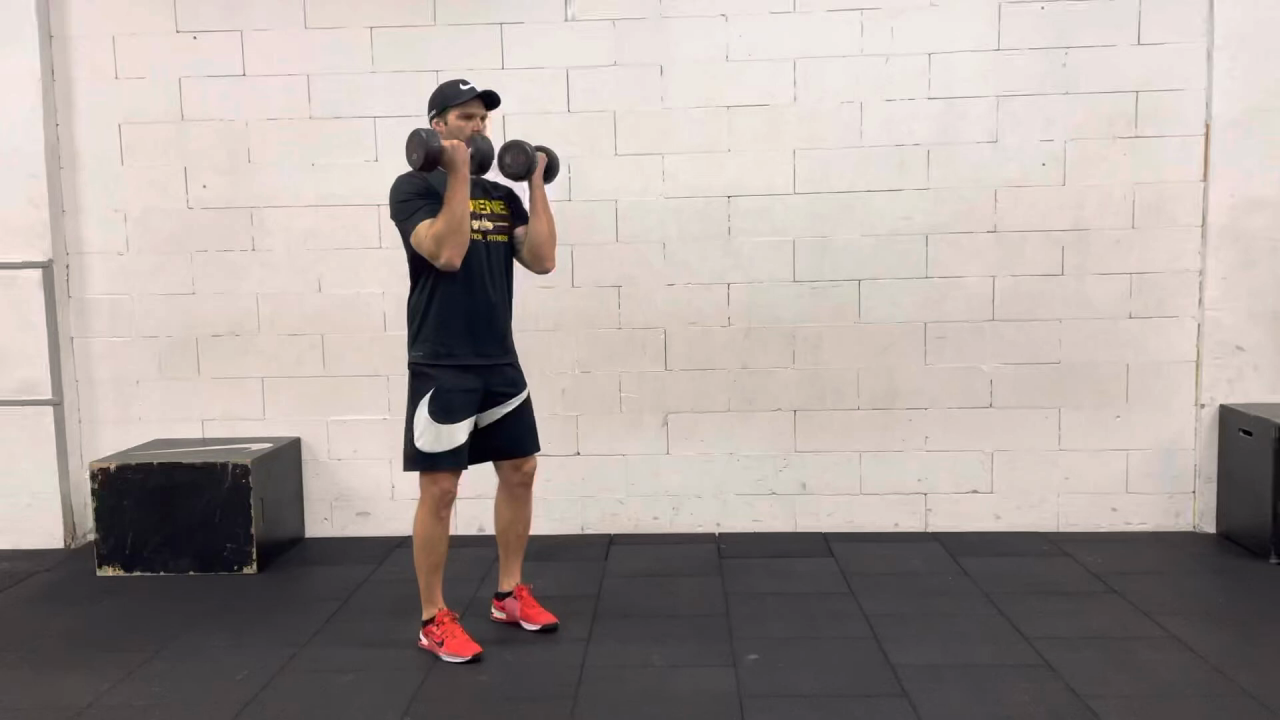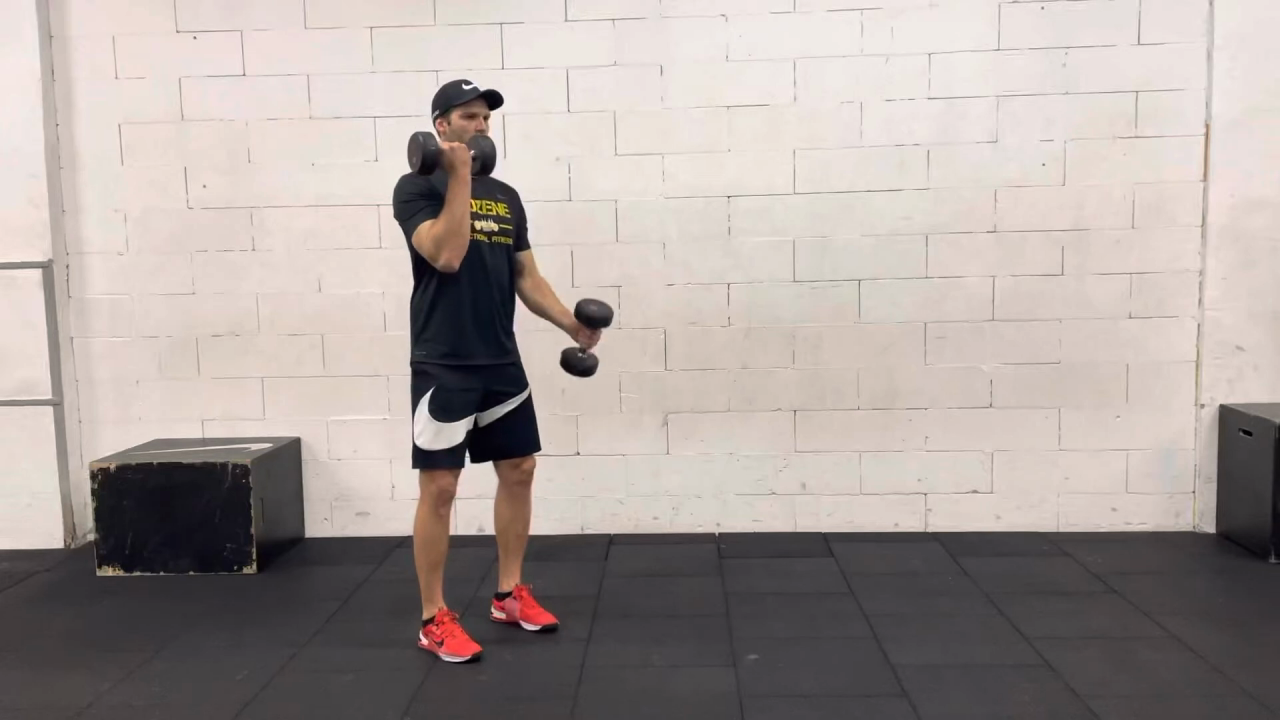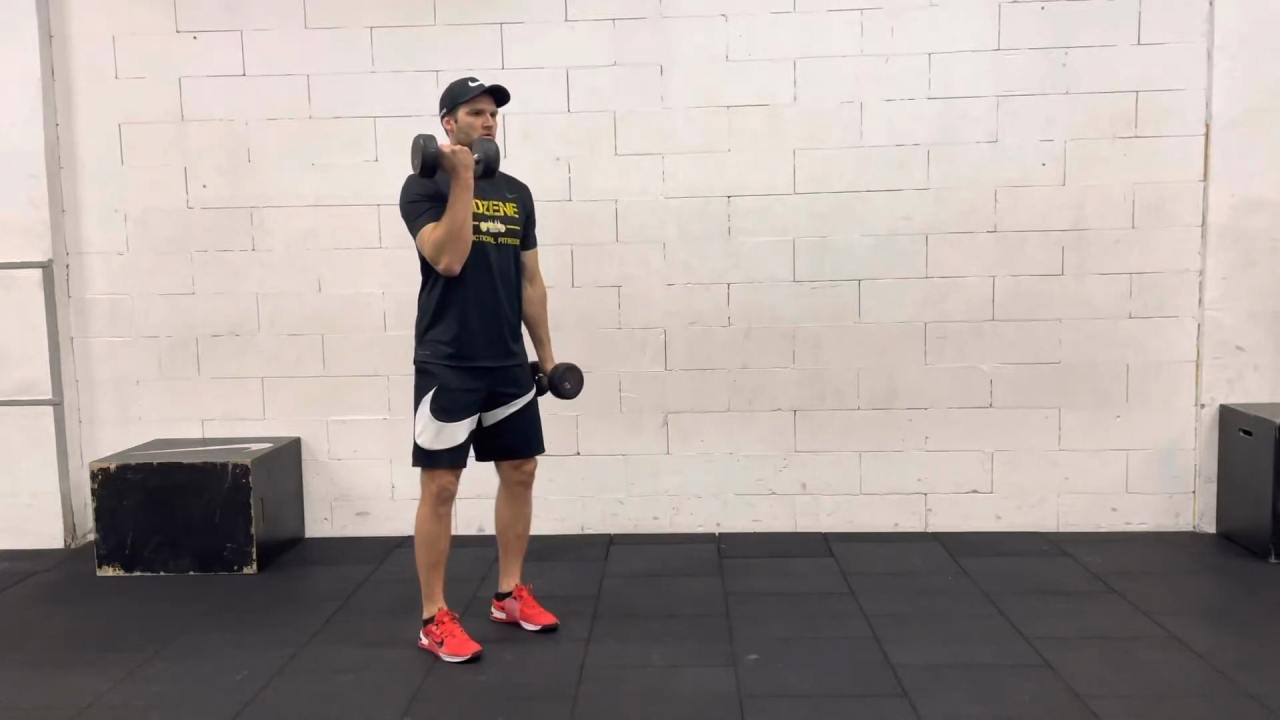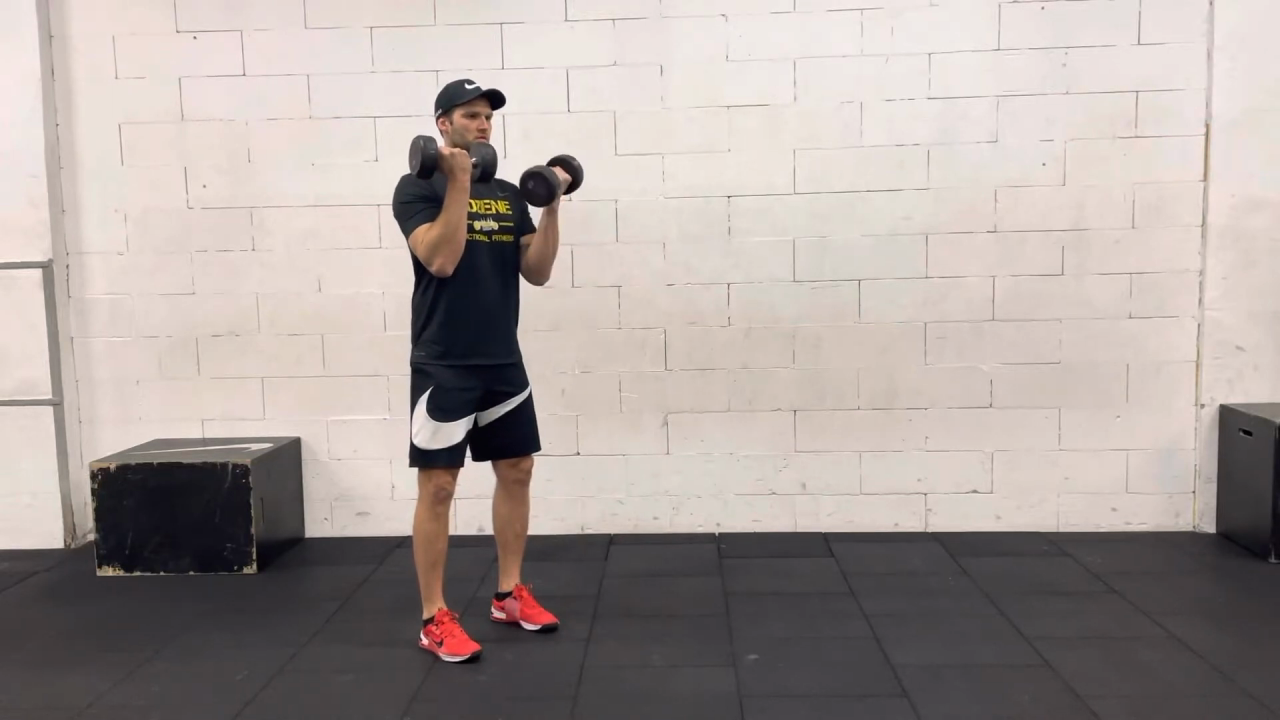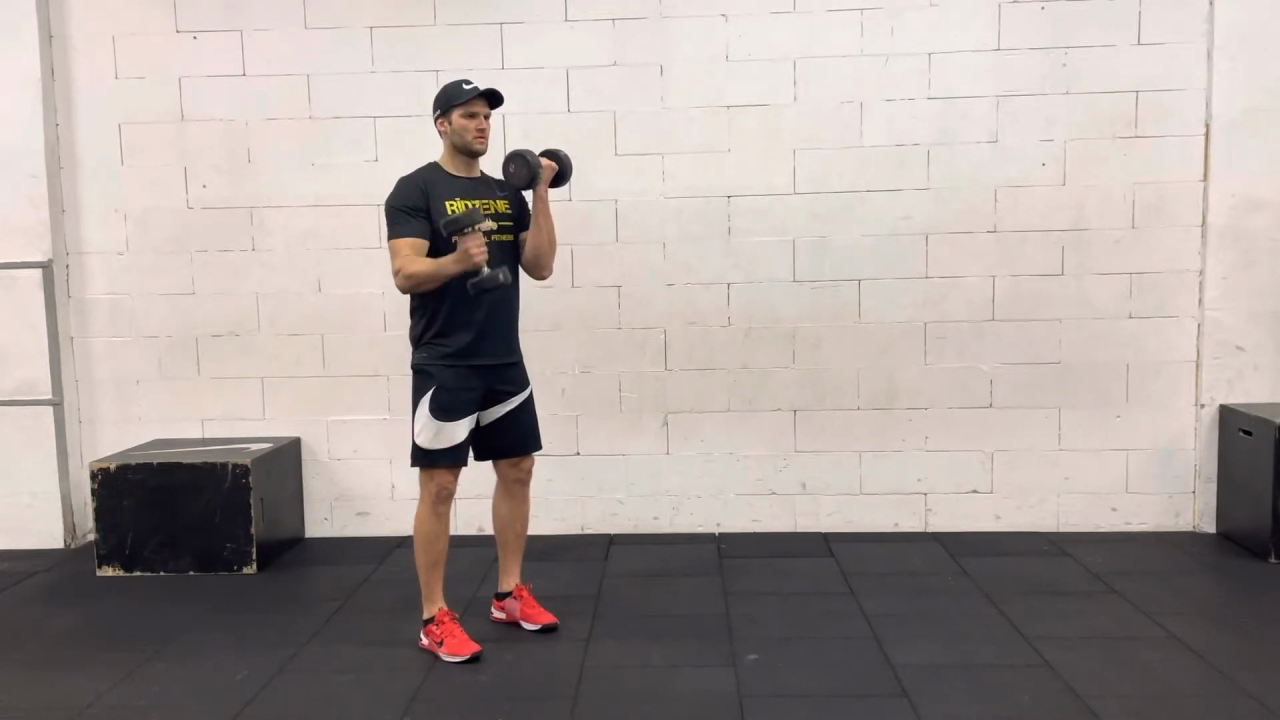
dt=1s
person 1, frame 1
left shoulder: (500, 195)
right shoulder: (414, 187)
left elbow: (542, 259)
right elbow: (448, 253)
left wrist: (535, 183)
right wrist: (458, 174)
left hip: (499, 361)
right hip: (442, 366)
left knee: (519, 472)
right knee: (439, 489)
left ankle: (510, 593)
right ankle: (434, 619)
person 1, frame 2
left shoulder: (505, 195)
right shoulder: (418, 186)
left elbow: (525, 277)
right elbow: (446, 256)
left wrist: (572, 324)
right wrist: (460, 177)
left hip: (501, 360)
right hip: (445, 365)
left knee: (519, 471)
right knee: (439, 487)
left ankle: (510, 593)
right ankle: (434, 618)
person 1, frame 3
left shoulder: (516, 192)
right shoulder: (425, 186)
left elbow: (530, 279)
right elbow: (448, 259)
left wrist: (546, 353)
right wrist: (463, 179)
left hip: (507, 361)
right hip: (448, 364)
left knee: (520, 472)
right knee: (440, 486)
left ankle: (510, 592)
right ankle: (435, 617)
person 1, frame 4
left shoulder: (507, 193)
right shoulder: (418, 187)
left elbow: (536, 271)
right elbow: (442, 260)
left wrist: (551, 208)
right wrist: (457, 181)
left hip: (502, 359)
right hip: (444, 364)
left knee: (517, 471)
right knee: (438, 485)
left ankle: (509, 593)
right ankle: (435, 617)
person 1, frame 5
left shoulder: (505, 193)
right shoulder: (416, 190)
left elbow: (540, 266)
right elbow: (405, 274)
left wrist: (541, 193)
right wrist: (457, 262)
left hip: (504, 359)
right hip: (445, 364)
left knee: (517, 471)
right knee: (439, 487)
left ankle: (510, 593)
right ankle: (435, 618)
